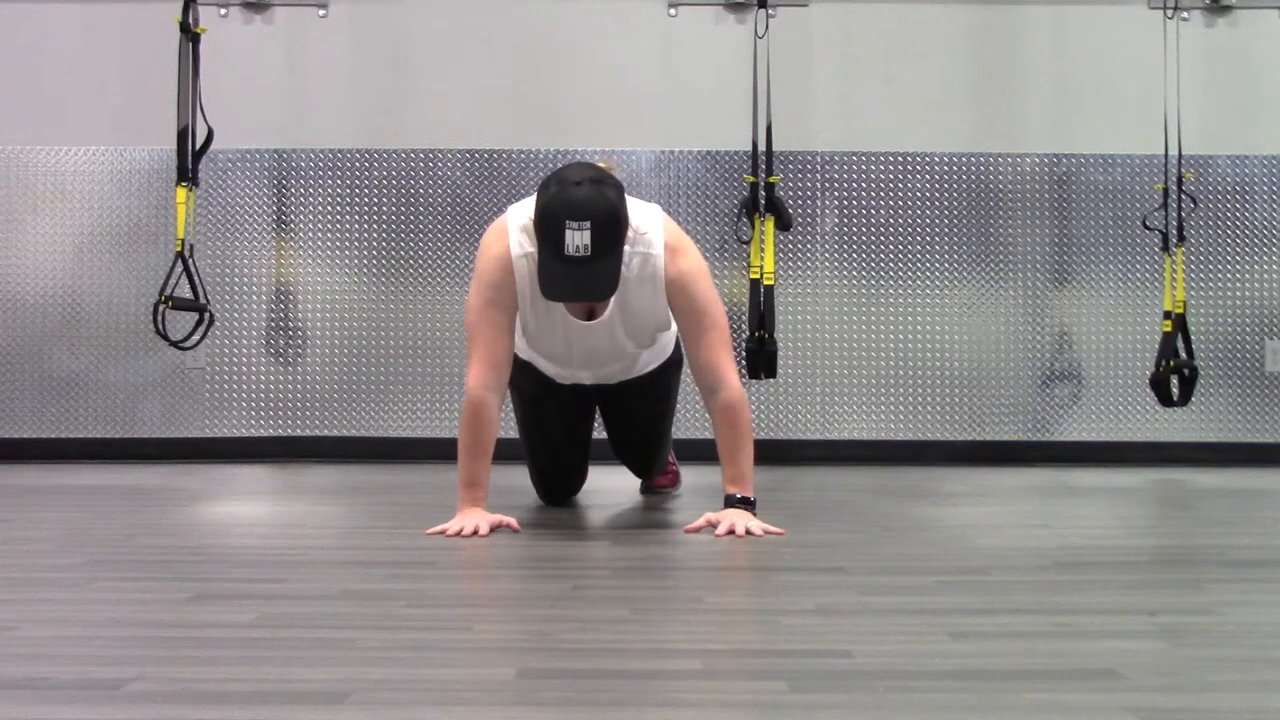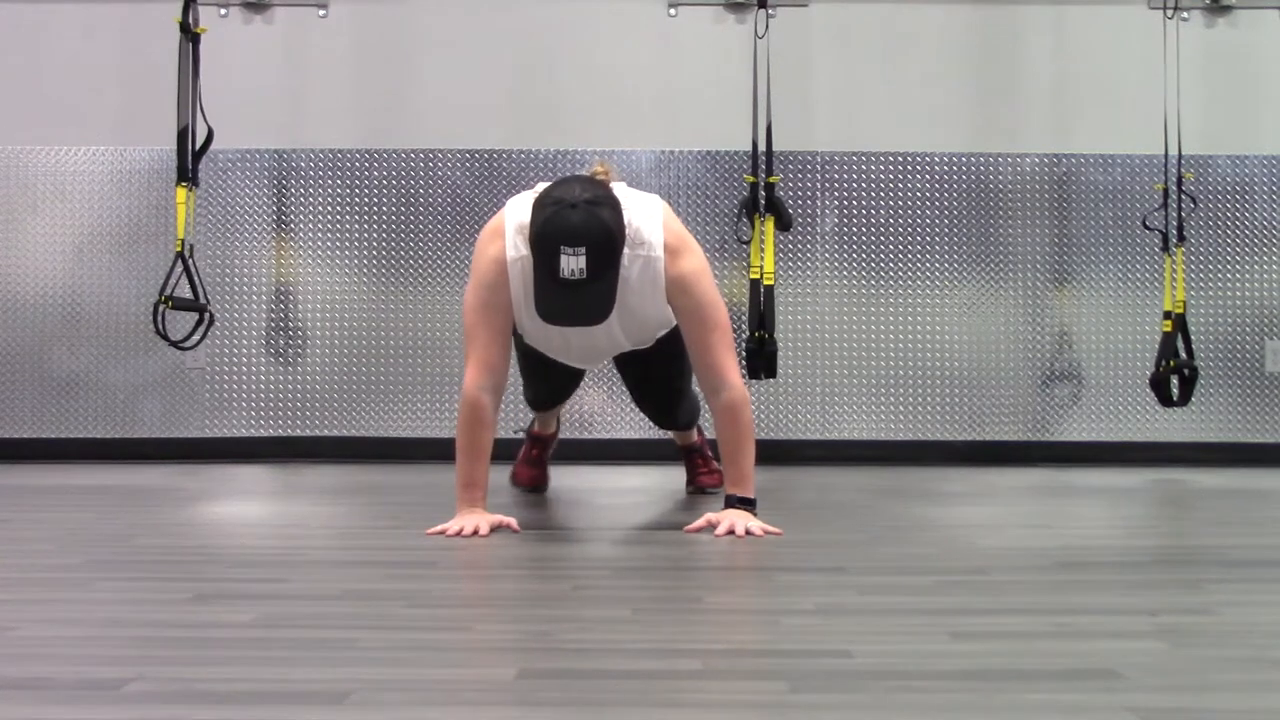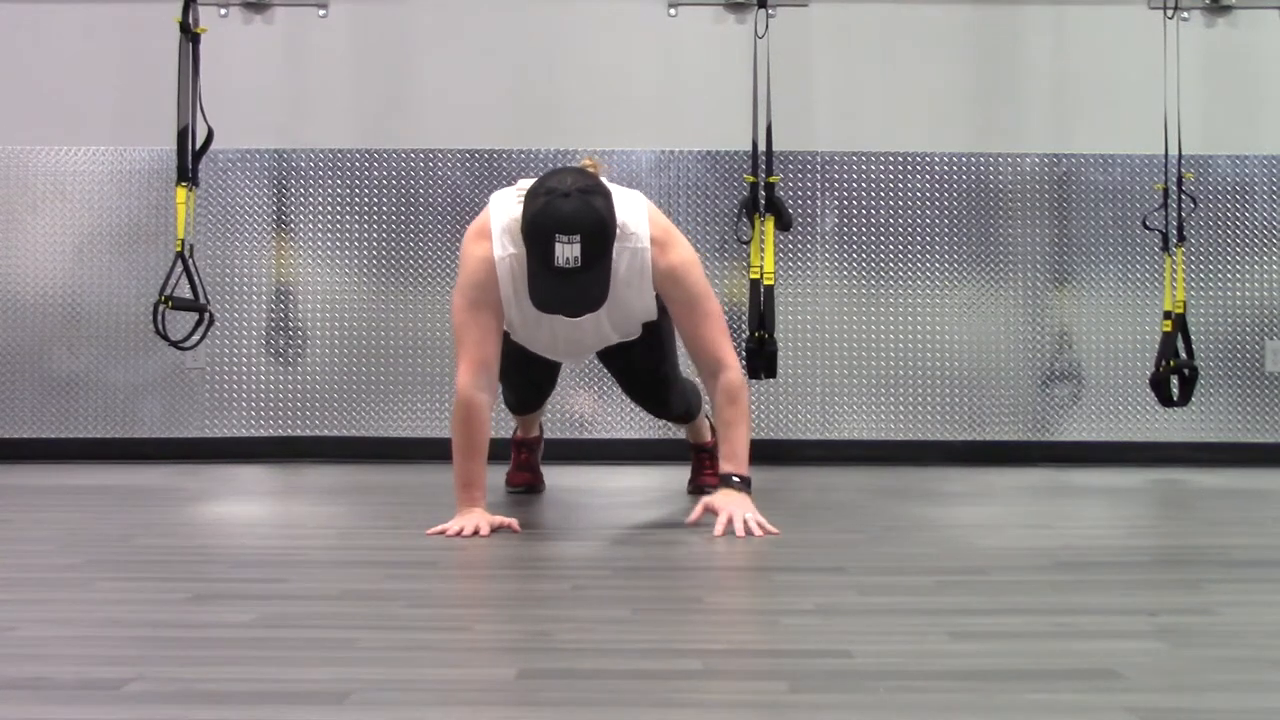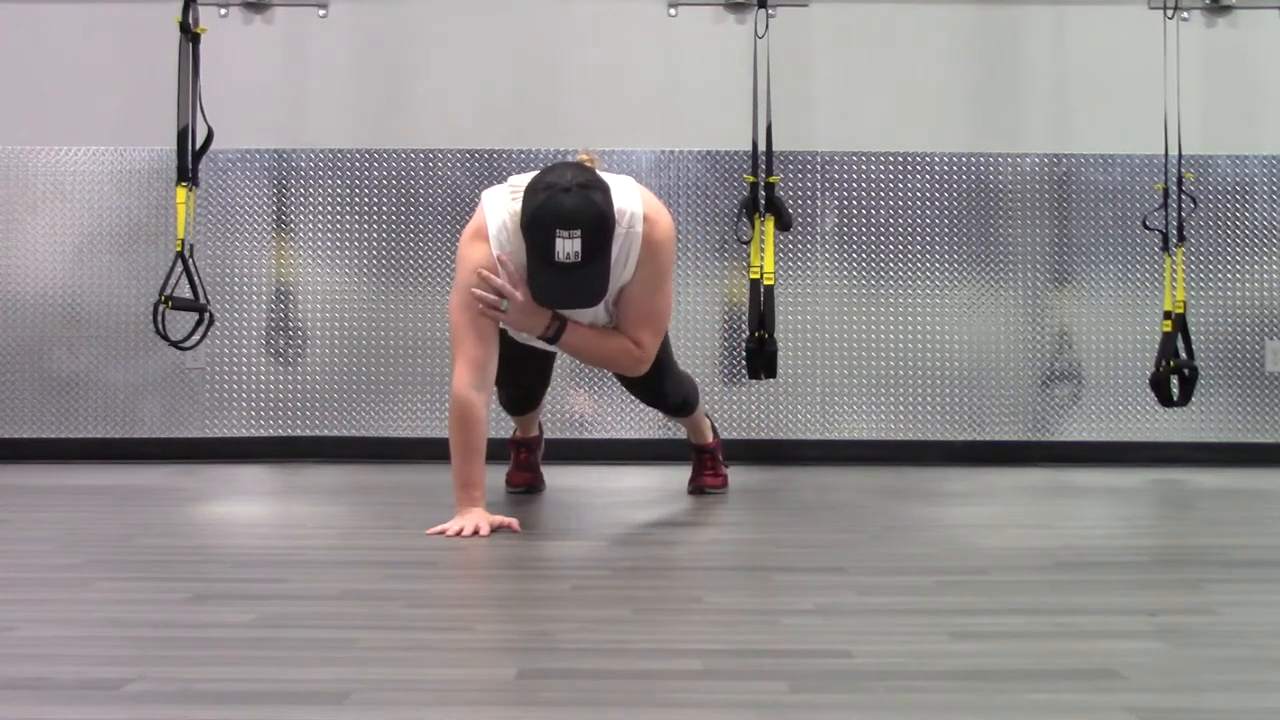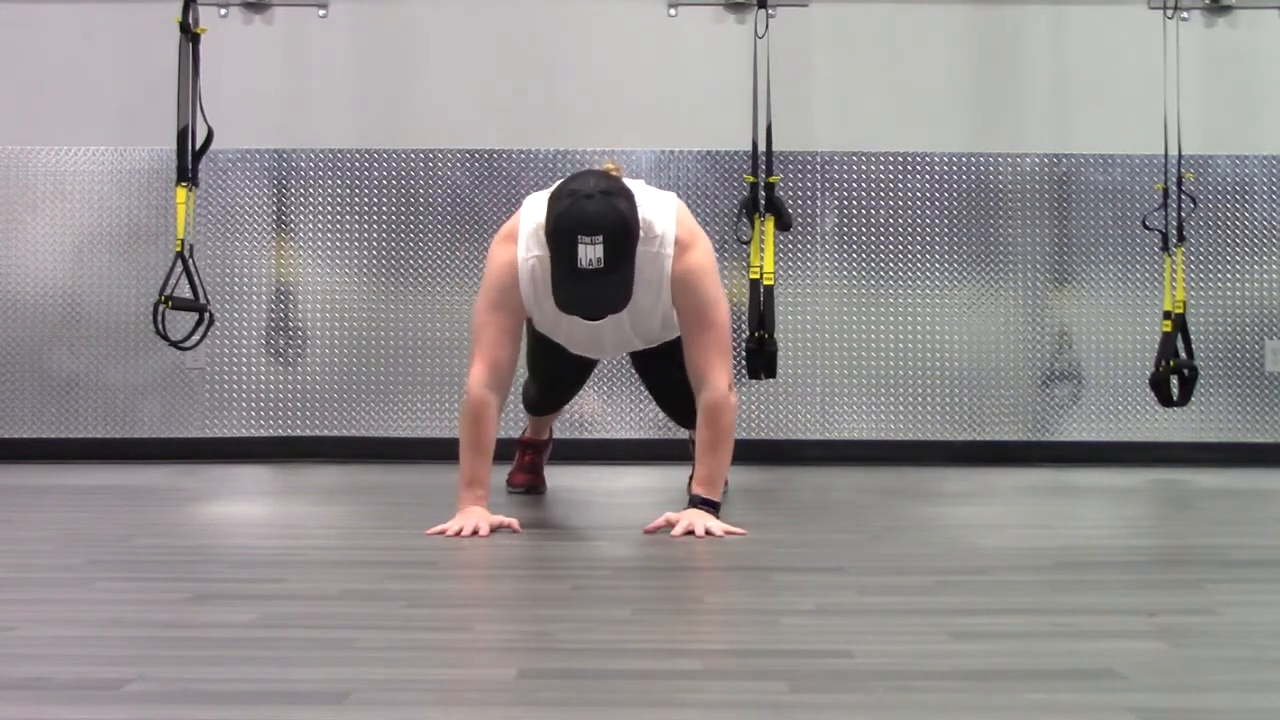
dt=1s
person 1, frame 1
left shoulder: (667, 249)
right shoulder: (506, 245)
left elbow: (723, 384)
right elbow: (484, 384)
left wrist: (739, 502)
right wrist: (471, 505)
right hip: (545, 365)
left knee: (644, 462)
right knee: (556, 491)
left ankle: (658, 457)
person 1, frame 2
left shoulder: (669, 247)
right shoulder: (501, 243)
left elbow: (725, 384)
right elbow: (480, 385)
left wrist: (740, 503)
right wrist: (470, 506)
left knee: (668, 404)
left ankle: (693, 444)
right ankle: (542, 433)
person 1, frame 3
left shoulder: (655, 241)
right shoulder: (489, 241)
left elbow: (725, 368)
right elbow: (472, 380)
left wrist: (734, 482)
right wrist: (471, 505)
right knee: (521, 390)
left ankle: (701, 439)
right ankle: (525, 440)
person 1, frame 4
left shoulder: (649, 225)
right shoulder: (486, 237)
left elbow: (639, 356)
right elbow: (470, 380)
left wrist: (549, 325)
right wrist: (470, 505)
left knee: (659, 384)
right knee: (516, 383)
left ankle: (705, 440)
right ankle: (526, 440)
person 1, frame 5
left shoulder: (683, 245)
right shoulder: (516, 245)
left elbow: (717, 385)
right elbow: (485, 380)
left wrist: (704, 502)
right wrist: (473, 501)
left knee: (684, 401)
left ankle: (706, 447)
right ankle: (534, 442)
